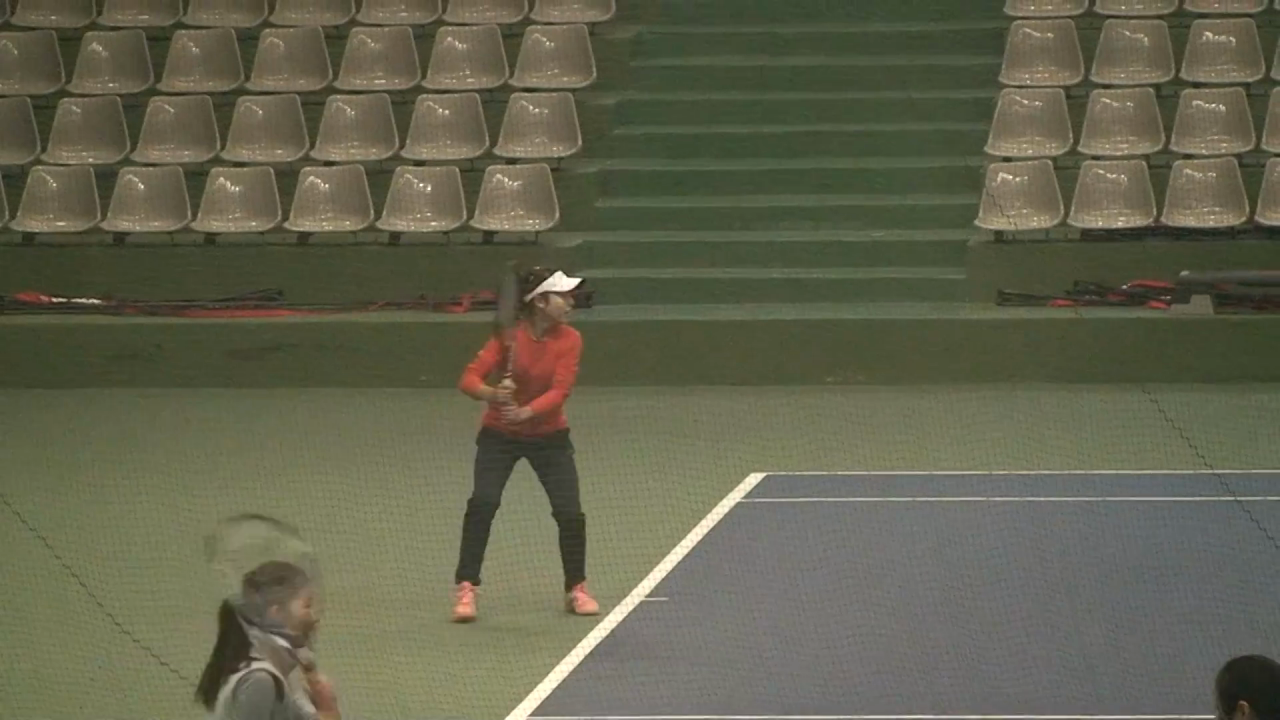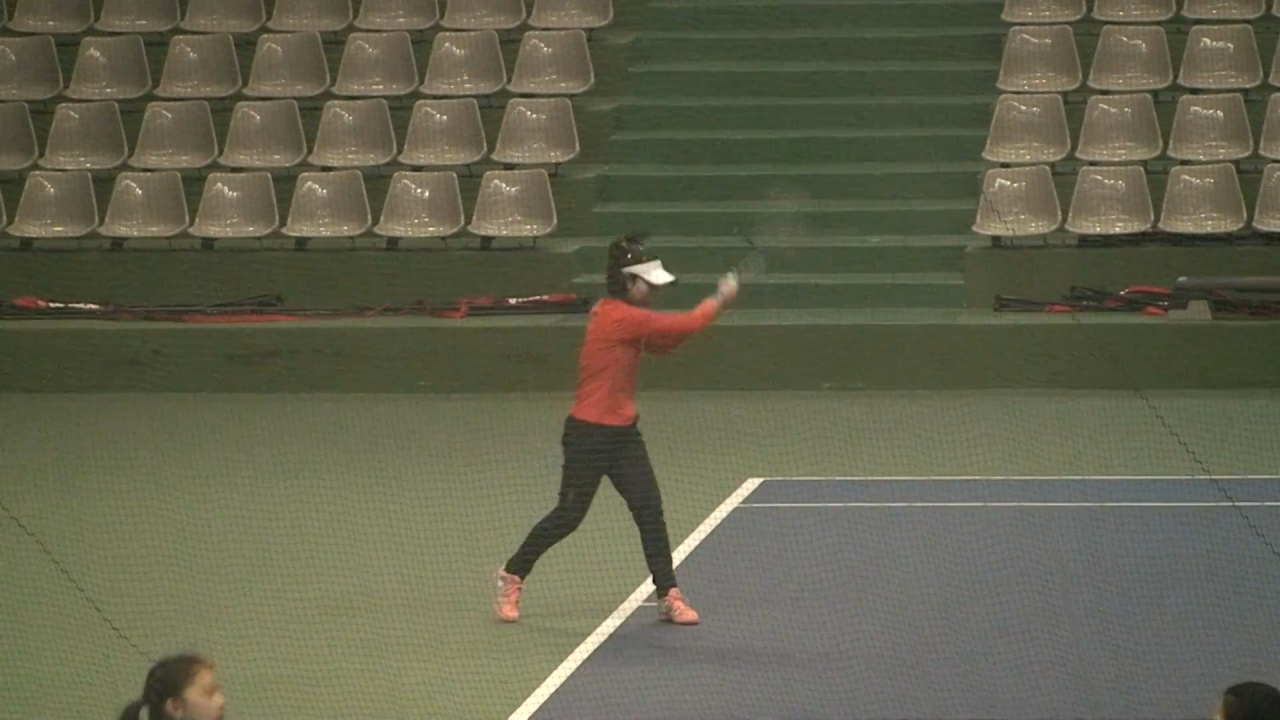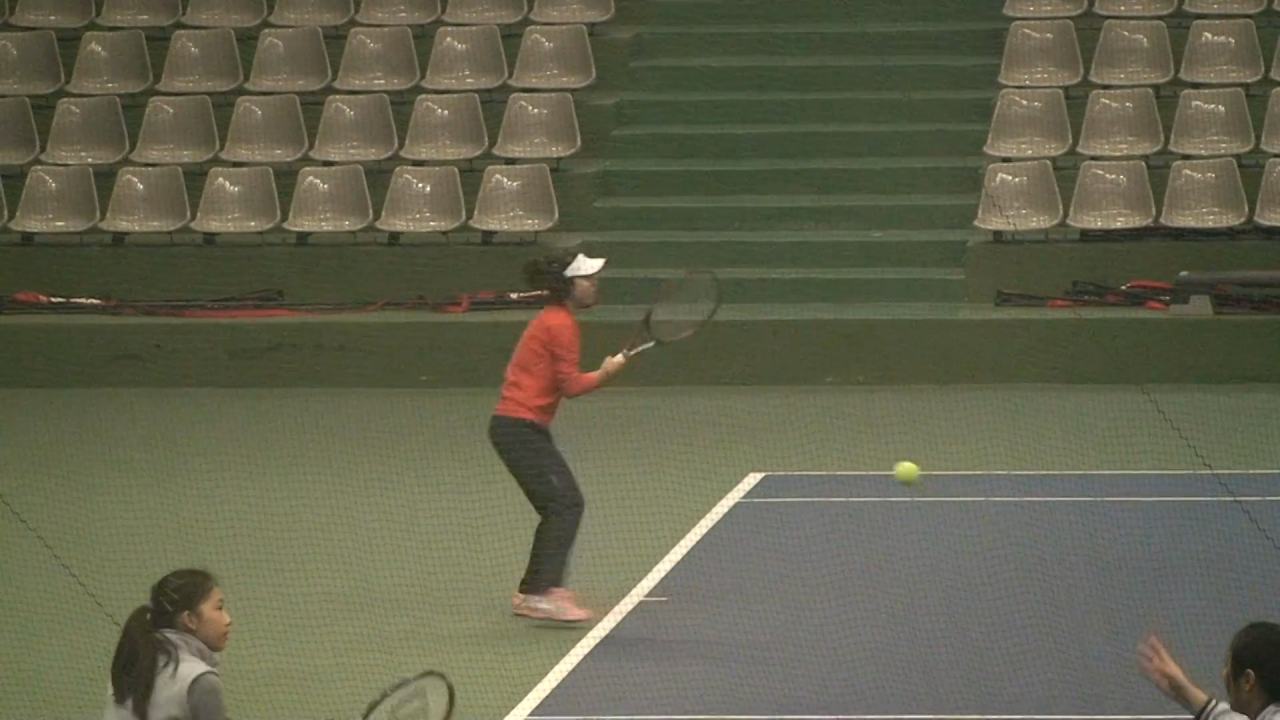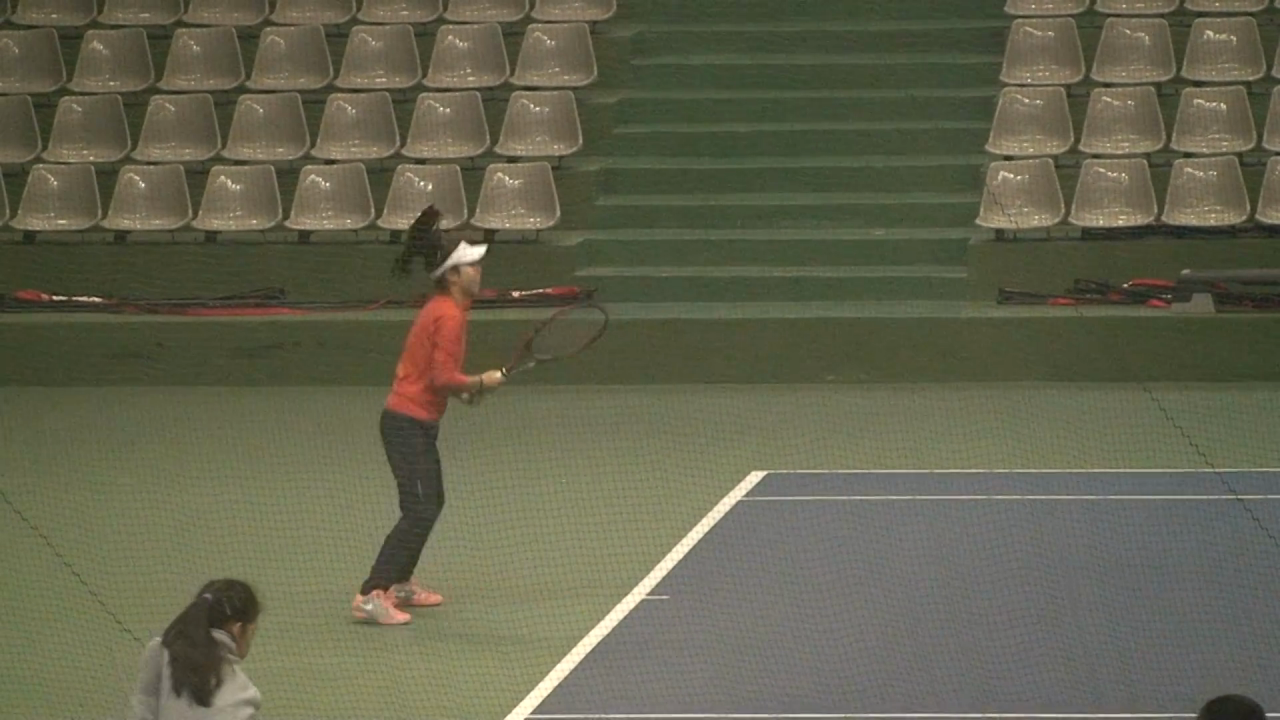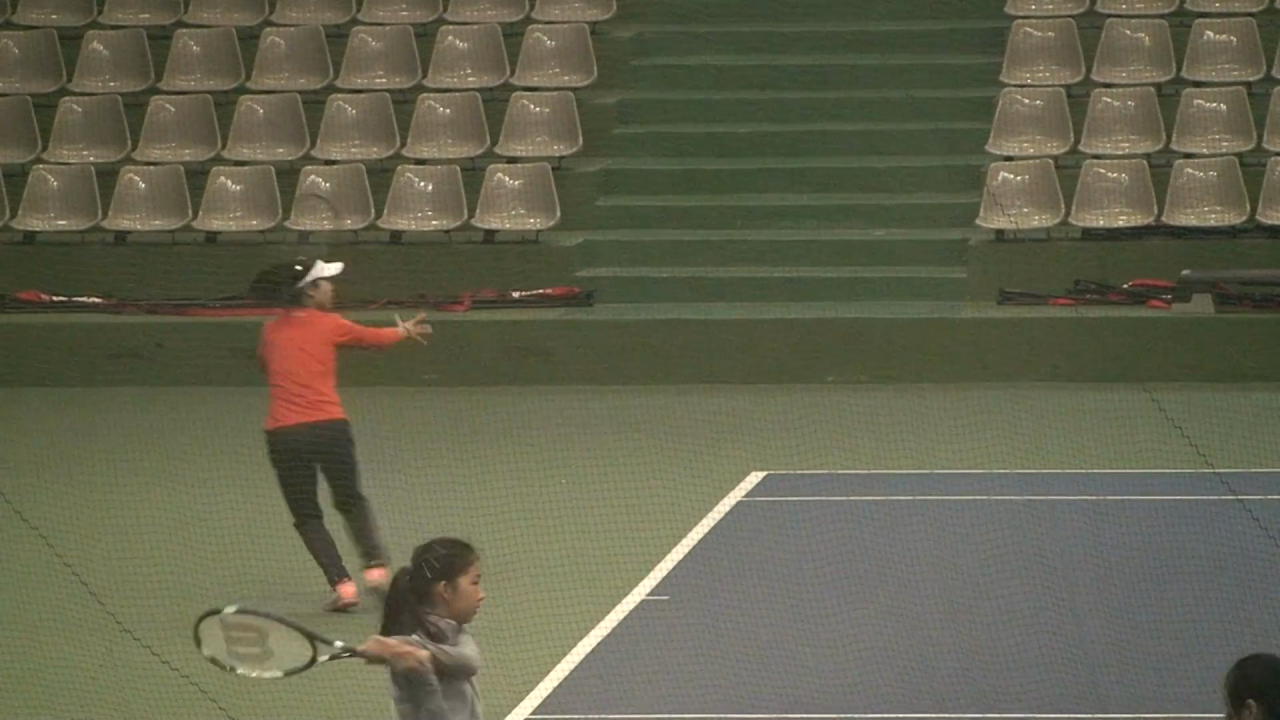
dt=0.7s
person 1, frame 1
left shoulder: (570, 339)
right shoulder: (509, 337)
left elbow: (559, 390)
right elbow: (469, 379)
left wrist: (527, 412)
right wrist: (492, 395)
left hip: (550, 436)
right hip: (500, 435)
left knee: (570, 513)
right knee: (483, 502)
left ankle: (576, 588)
right ankle: (465, 587)
person 1, frame 2
left shoulder: (630, 316)
right shoulder: (616, 317)
left elbow: (671, 338)
right elbow: (687, 324)
right wrist: (721, 298)
left hip: (621, 430)
right hip: (588, 433)
left knee: (650, 511)
right knee: (568, 515)
left ankle: (669, 596)
right ankle: (512, 576)
person 1, frame 3
left shoulder: (550, 318)
right shoulder: (561, 324)
right elbow: (571, 385)
left wrist: (598, 371)
right wrist: (607, 371)
left hip: (516, 427)
right hip: (519, 428)
left knee: (560, 506)
right knee: (567, 504)
left ankle: (532, 593)
right ankle: (545, 593)
person 1, frame 4
left shoulder: (439, 308)
right shoulder: (450, 315)
right elbow: (442, 377)
left wrist: (464, 387)
right wrist: (481, 382)
left hip: (409, 420)
right hip: (409, 424)
left knee: (429, 502)
right knee: (419, 513)
left ankle: (400, 583)
right ankle: (369, 596)
person 1, frame 5
left shoulder: (271, 329)
right shoulder: (331, 324)
right elbow: (378, 338)
right wrist: (405, 331)
left hip: (284, 435)
right hip: (330, 430)
left knee: (307, 518)
right knee: (351, 503)
left ankle: (344, 587)
right ankle: (377, 569)
